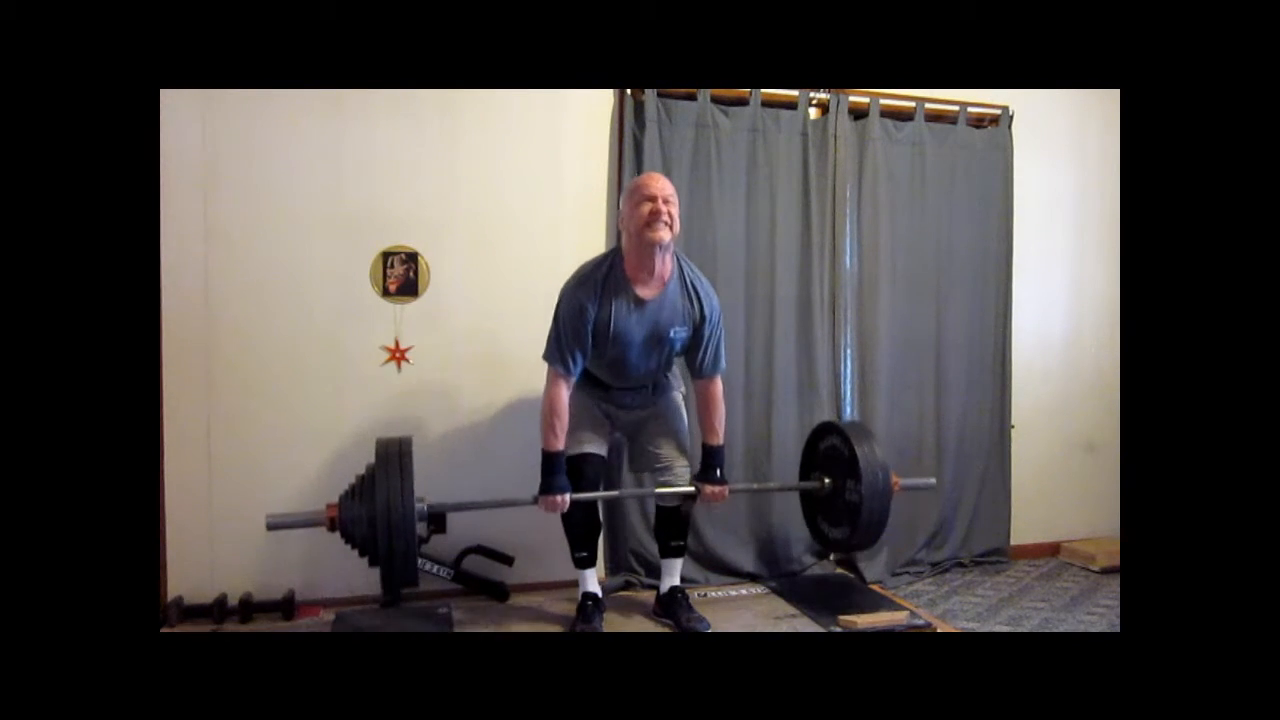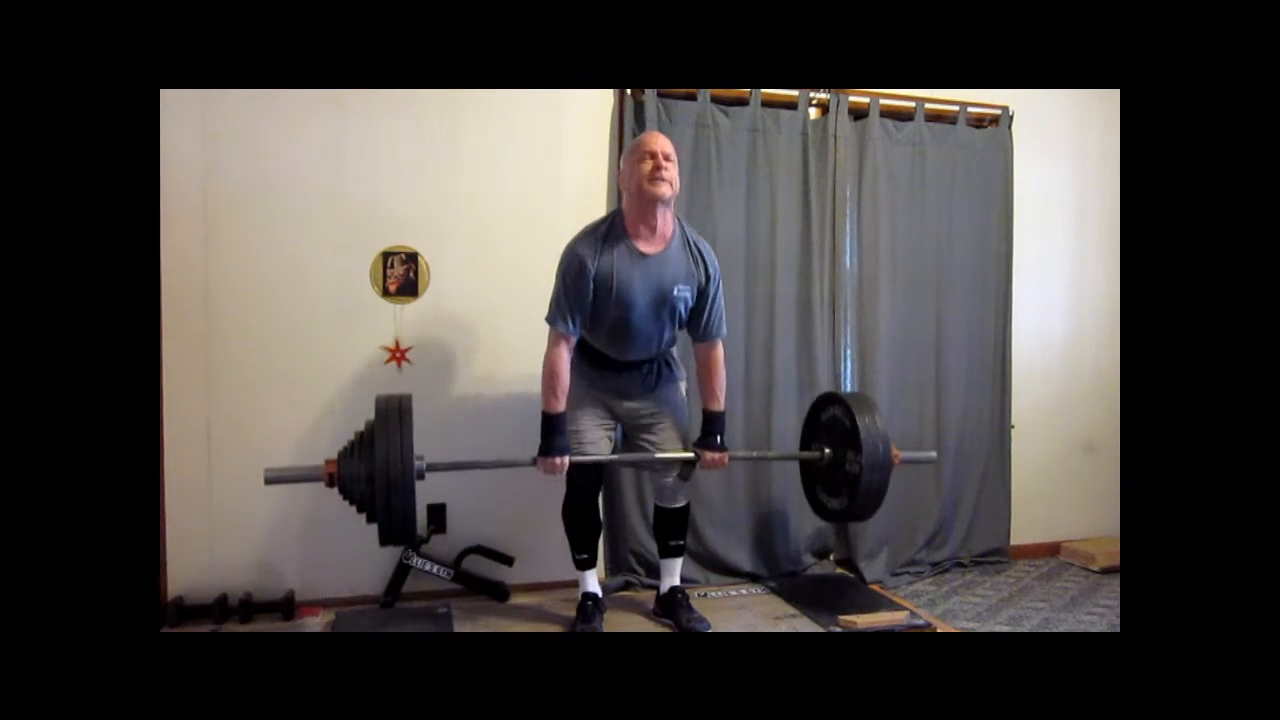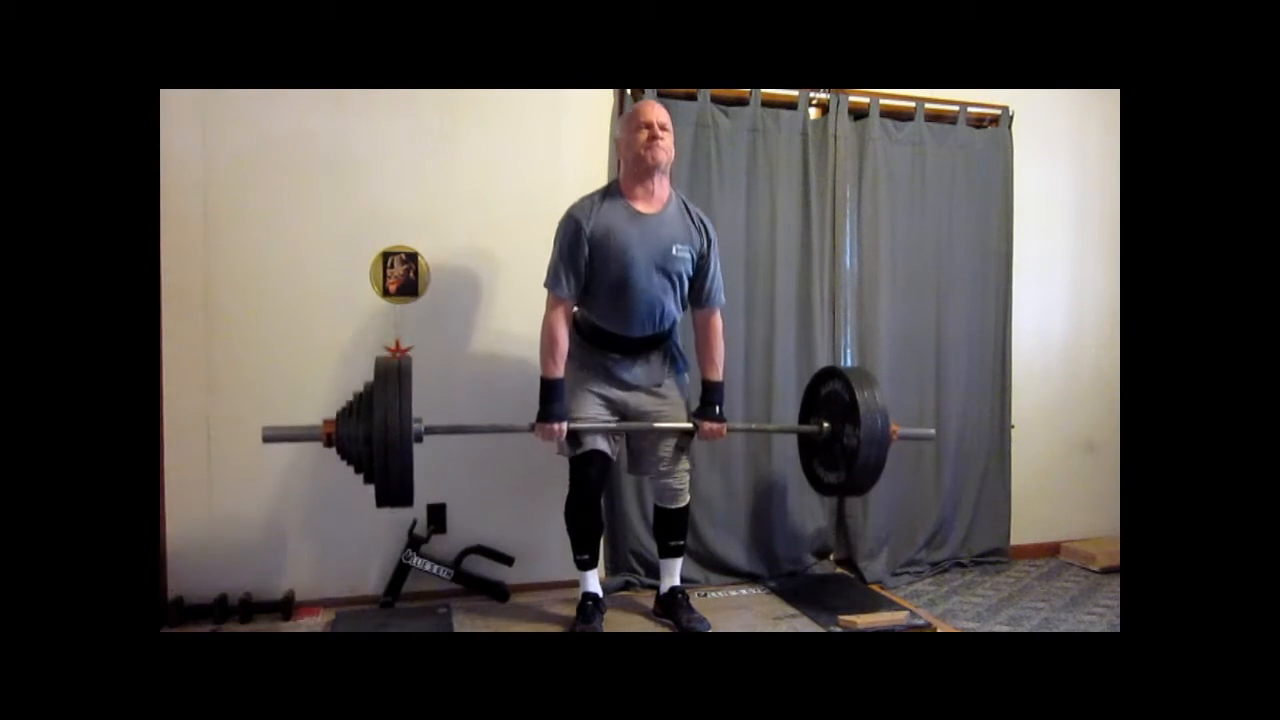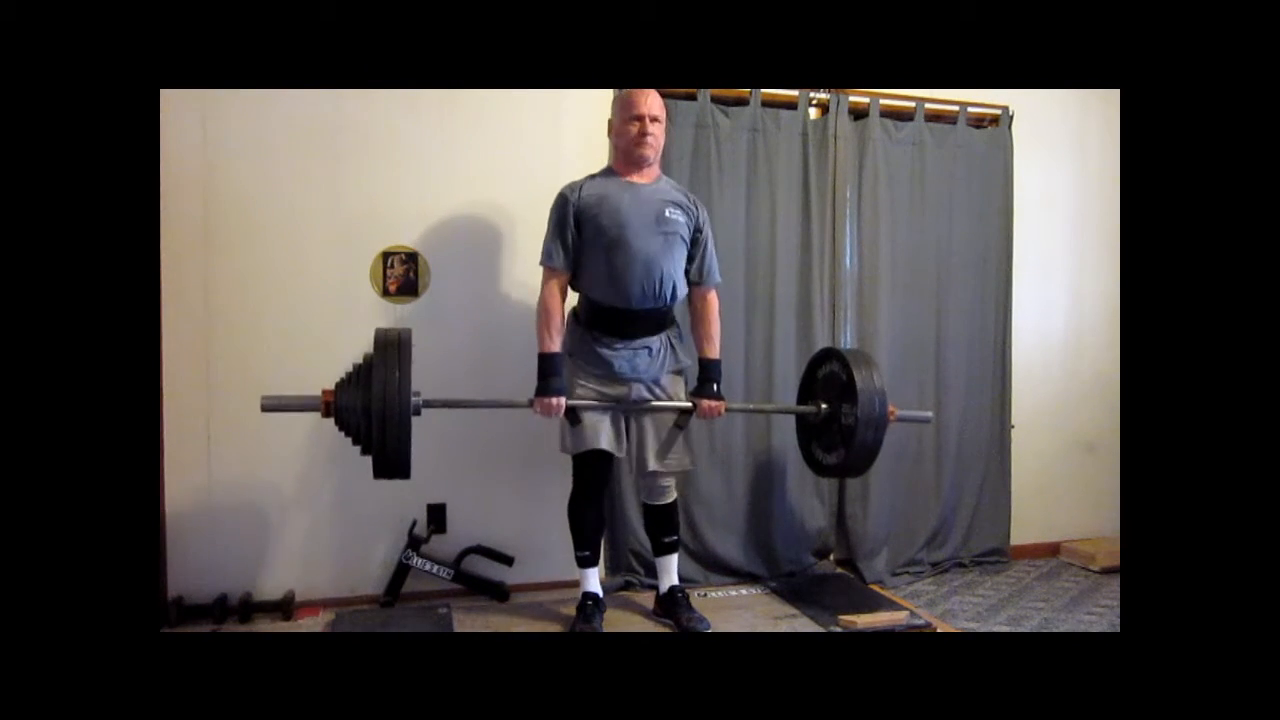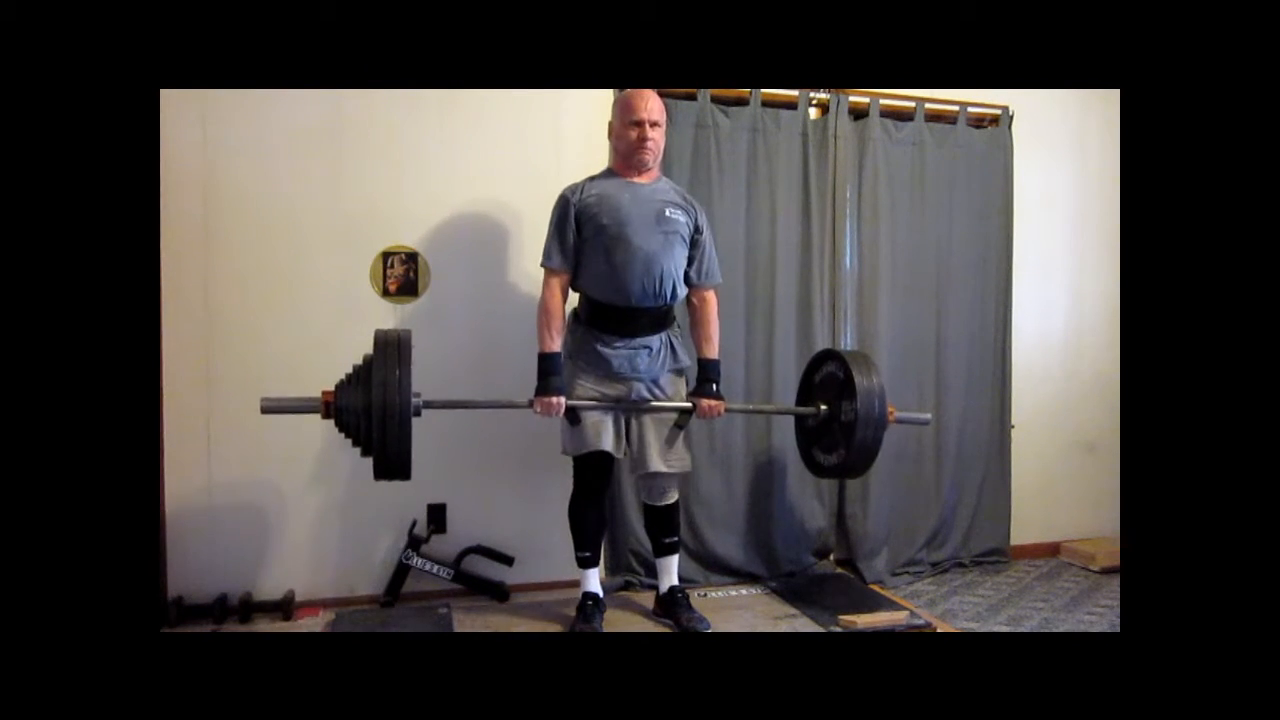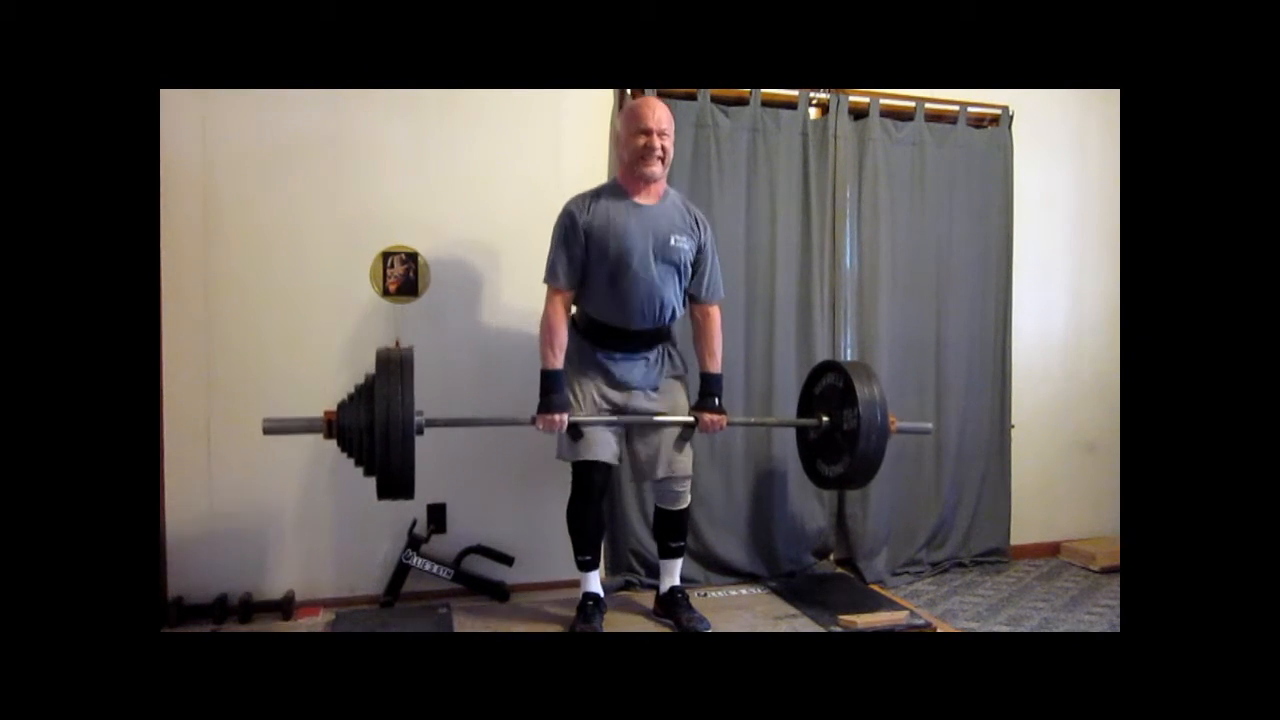
dt=0.3s
person 1, frame 1
left shoulder: (698, 293)
right shoulder: (586, 288)
left elbow: (709, 382)
right elbow: (560, 383)
left wrist: (713, 465)
right wrist: (552, 474)
left hip: (655, 390)
right hip: (592, 391)
left knee: (677, 479)
right knee: (583, 481)
left ankle: (670, 592)
right ankle: (590, 596)
person 1, frame 2
left shoulder: (699, 257)
right shoulder: (588, 251)
left elbow: (710, 348)
right elbow: (560, 345)
left wrist: (714, 430)
right wrist: (552, 435)
left hip: (657, 377)
right hip: (591, 376)
left knee: (674, 479)
right knee: (582, 481)
left ankle: (670, 592)
right ankle: (590, 596)
person 1, frame 3
left shoulder: (695, 225)
right shoulder: (586, 217)
left elbow: (708, 316)
right elbow: (558, 312)
left wrist: (713, 399)
right wrist: (551, 400)
left hip: (661, 367)
right hip: (592, 366)
left knee: (674, 481)
right knee: (587, 480)
left ankle: (671, 592)
right ankle: (590, 596)
person 1, frame 4
left shoulder: (687, 205)
right shoulder: (579, 197)
left elbow: (704, 295)
right elbow: (553, 287)
left wrist: (710, 375)
right wrist: (549, 373)
left hip: (661, 354)
right hip: (593, 354)
left knee: (662, 480)
right knee: (590, 476)
left ankle: (669, 591)
right ankle: (591, 594)
person 1, frame 5
left shoulder: (686, 206)
right shoulder: (579, 198)
left elbow: (703, 296)
right elbow: (555, 287)
left wrist: (710, 375)
right wrist: (549, 371)
left hip: (662, 354)
right hip: (593, 353)
left knee: (663, 479)
right knee: (591, 477)
left ankle: (669, 591)
right ankle: (591, 594)
person 1, frame 6
left shoulder: (691, 221)
right shoulder: (583, 213)
left elbow: (706, 310)
right elbow: (558, 303)
left wrist: (712, 391)
right wrist: (552, 389)
left hip: (659, 365)
right hip: (593, 364)
left knee: (675, 482)
right knee: (590, 481)
left ankle: (670, 591)
right ankle: (591, 595)
